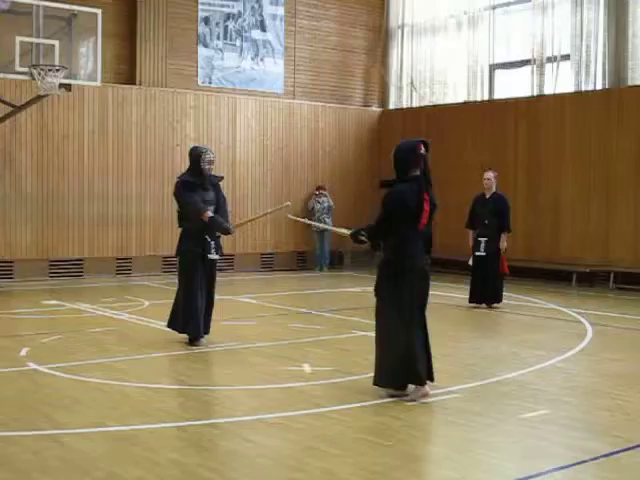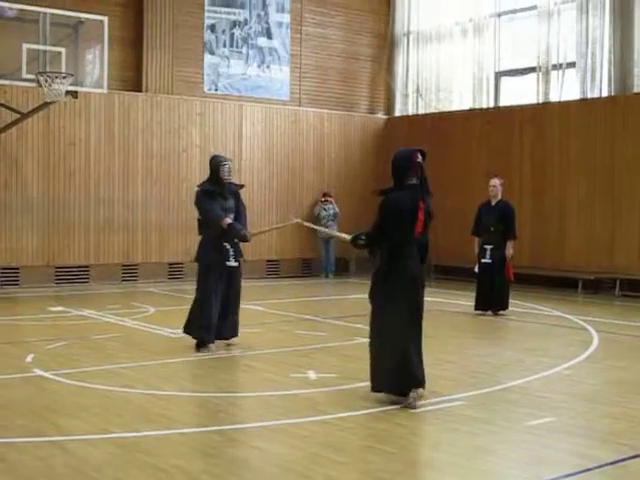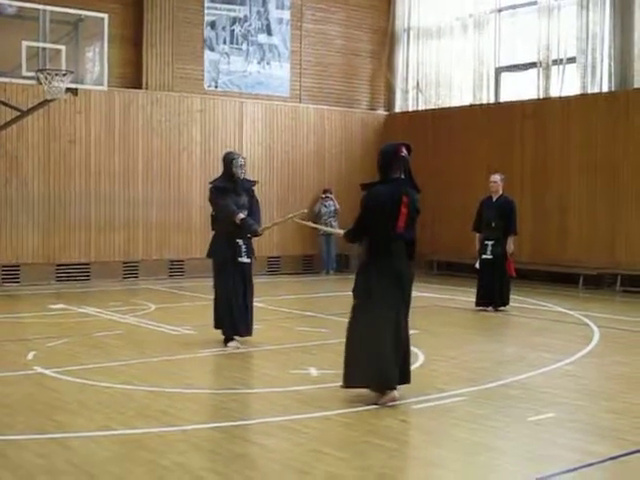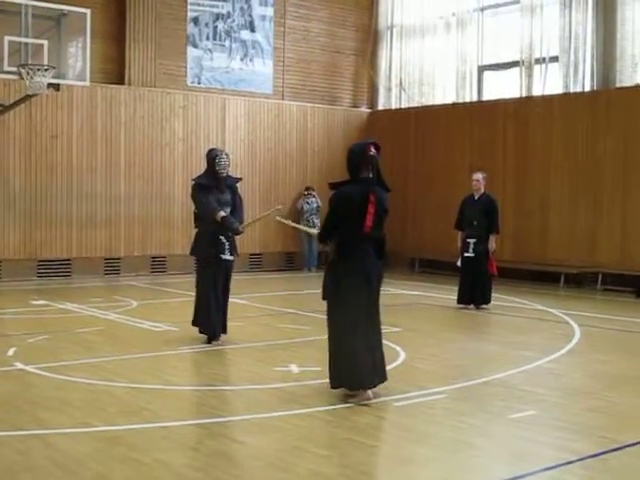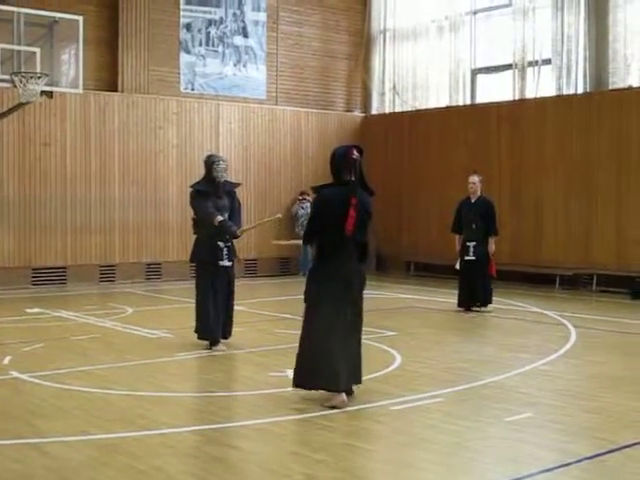
dt=0.7s
person 1, frame 1
left shoulder: (397, 193)
right shoulder: (426, 192)
left elbow: (382, 227)
left wrist: (360, 234)
right wrist: (371, 234)
left hip: (399, 264)
right hip: (419, 262)
left knee: (399, 320)
right knee: (413, 318)
left ankle: (418, 381)
right ankle: (400, 380)
person 1, frame 2
left shoulder: (393, 200)
right shoulder: (423, 200)
left elbow: (378, 234)
left wrist: (360, 240)
right wrist: (370, 240)
left hip: (394, 269)
right hip: (415, 268)
left knee: (393, 325)
right knee: (409, 324)
left ankle: (411, 384)
right ankle: (400, 386)
person 1, frame 3
left shoulder: (375, 194)
right shoulder: (411, 195)
left elbow: (360, 230)
right elbow: (407, 229)
left wrist: (349, 235)
left hip: (379, 265)
right hip: (402, 265)
left knee: (375, 322)
right knee: (395, 321)
left ankle: (387, 385)
right ankle: (391, 380)
person 1, frame 4
left shoulder: (343, 194)
right shoulder: (380, 195)
left elbow: (328, 231)
right elbow: (376, 229)
left wrist: (324, 238)
left hip: (347, 265)
right hip: (372, 264)
left knee: (348, 323)
right knee: (366, 320)
left ankle: (361, 384)
right ankle: (365, 379)
person 1, frame 5
left shoulder: (325, 197)
right shoulder: (364, 199)
left elbow: (310, 234)
right elbow: (362, 234)
left wrist: (311, 239)
left hip: (328, 269)
right hip: (354, 270)
left knee: (325, 326)
right knee: (348, 325)
left ankle: (338, 389)
right ankle: (346, 383)
person 2, frame 1
left shoulder: (214, 183)
right shoulder: (184, 185)
left elbow: (221, 206)
right elbow: (197, 208)
left wrist: (223, 224)
right wrist: (217, 222)
left hip: (210, 240)
right hip: (192, 241)
left knee: (207, 286)
right knee: (193, 287)
left ankle: (198, 329)
right ankle: (194, 332)
person 2, frame 2
left shoulder: (234, 191)
right shoulder: (205, 194)
left elbow: (241, 214)
right elbow: (216, 215)
left wrist: (241, 231)
right wrist: (235, 229)
left hip: (231, 247)
right hip: (212, 248)
left knee: (231, 292)
right knee: (209, 293)
left ankle: (226, 332)
right ankle: (203, 338)
person 2, frame 3
left shoulder: (247, 188)
right shoulder: (218, 190)
left elbow: (254, 210)
right elbow: (229, 210)
left wrist: (254, 226)
right wrist: (247, 223)
left hip: (243, 243)
right hip: (224, 244)
left knee: (243, 288)
right knee: (227, 289)
left ankle: (236, 329)
right ankle: (229, 334)
person 2, frame 4
left shoulder: (231, 185)
right shoulder: (201, 187)
left elbow: (238, 208)
right elbow: (210, 208)
left wrist: (235, 224)
right wrist: (227, 221)
left hip: (226, 241)
right hip: (208, 241)
left knee: (222, 287)
right knee: (209, 286)
left ankle: (215, 328)
right ankle: (212, 331)
person 2, frame 5
left shoulder: (229, 191)
right shoulder: (199, 193)
left elbow: (236, 213)
right elbow: (208, 213)
left wrist: (234, 229)
right wrist: (224, 225)
left hip: (225, 246)
right hip: (207, 247)
left knee: (225, 291)
right knee: (209, 293)
left ankle: (217, 333)
right ankle: (213, 337)
person 3, frame 1
left shoulder: (501, 200)
right shoulder: (478, 199)
left elbow: (505, 223)
right elbow: (471, 221)
left wrist: (503, 240)
right wrist: (471, 238)
left hip: (494, 240)
right hip: (479, 240)
left knee: (493, 270)
right knee: (478, 269)
left ankle: (491, 299)
right ankle: (478, 298)
person 3, frame 2
left shoulder: (507, 207)
right shoulder: (483, 207)
left elbow: (511, 231)
right elbow: (477, 228)
left wrist: (509, 248)
right wrist: (476, 245)
left hip: (500, 248)
right hip: (485, 247)
left knee: (499, 277)
right knee: (483, 276)
left ankle: (497, 306)
right ankle: (484, 306)
person 3, frame 3
left shoulder: (508, 203)
right shoulder: (484, 202)
left elbow: (511, 226)
right elbow: (478, 224)
left wrist: (510, 243)
right wrist: (477, 241)
left hip: (501, 243)
right hip: (486, 242)
left knee: (500, 273)
right knee: (484, 272)
left ankle: (498, 302)
right ankle: (485, 301)
person 3, frame 4
left shoulder: (489, 201)
right shoulder: (466, 201)
left elbow: (494, 225)
right elbow: (460, 222)
left wrist: (492, 242)
right wrist: (459, 240)
left hip: (483, 241)
right hip: (468, 241)
left knee: (482, 271)
right knee: (466, 270)
left ankle: (480, 300)
right ankle: (467, 299)
person 3, frame 5
left shoulder: (487, 203)
right shoulder: (463, 204)
left elbow: (492, 227)
right elbow: (458, 226)
left wrist: (491, 244)
right wrist: (458, 243)
left hip: (482, 244)
right hip: (467, 244)
left knee: (483, 273)
right knee: (466, 274)
left ankle: (483, 302)
right ankle: (467, 303)
